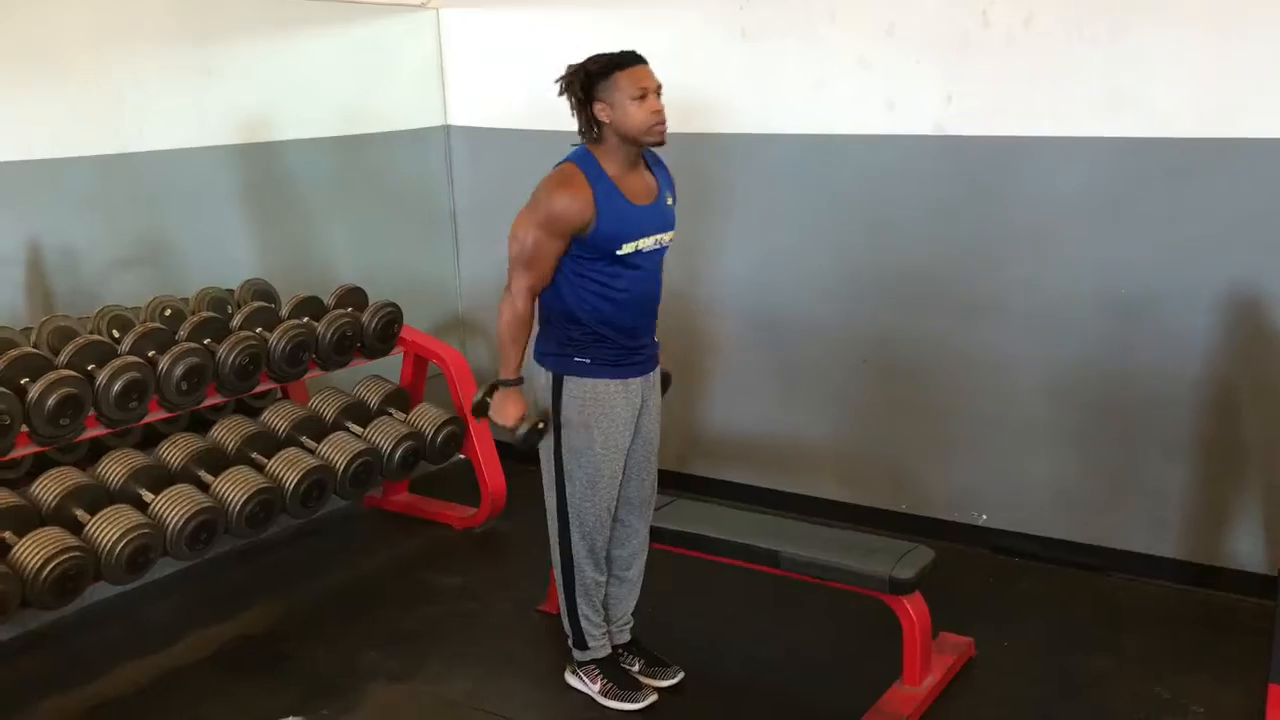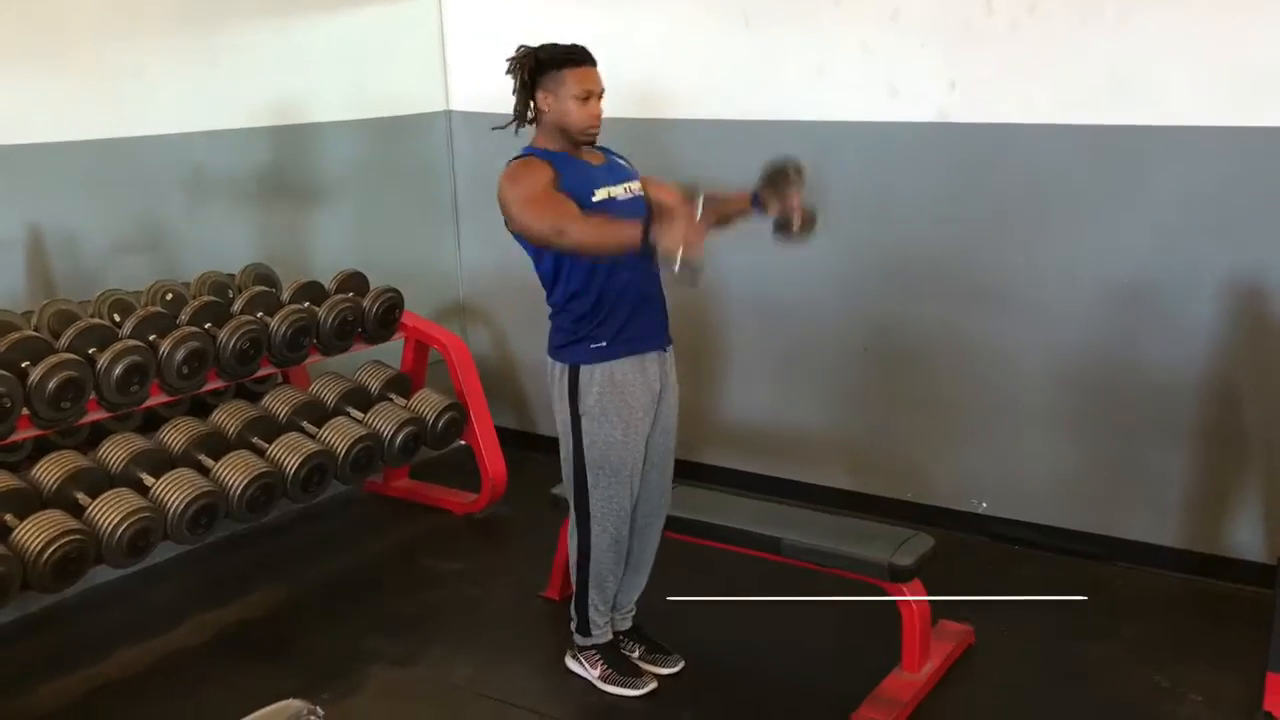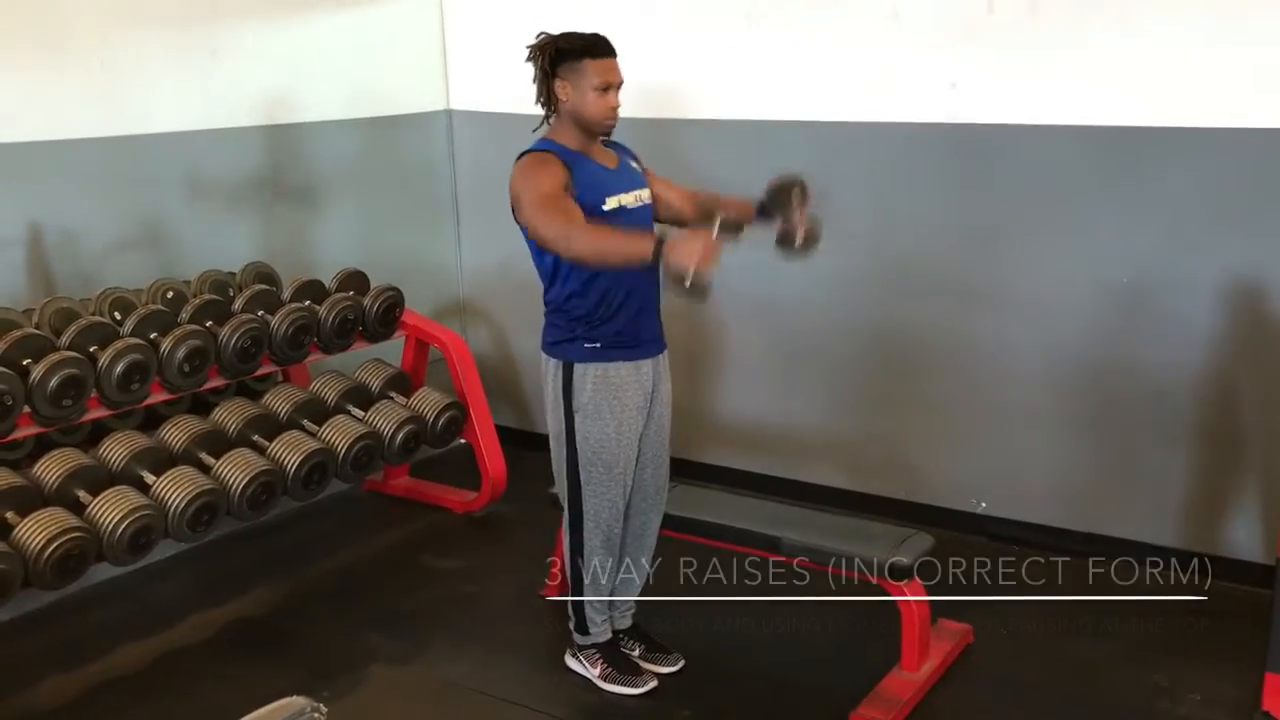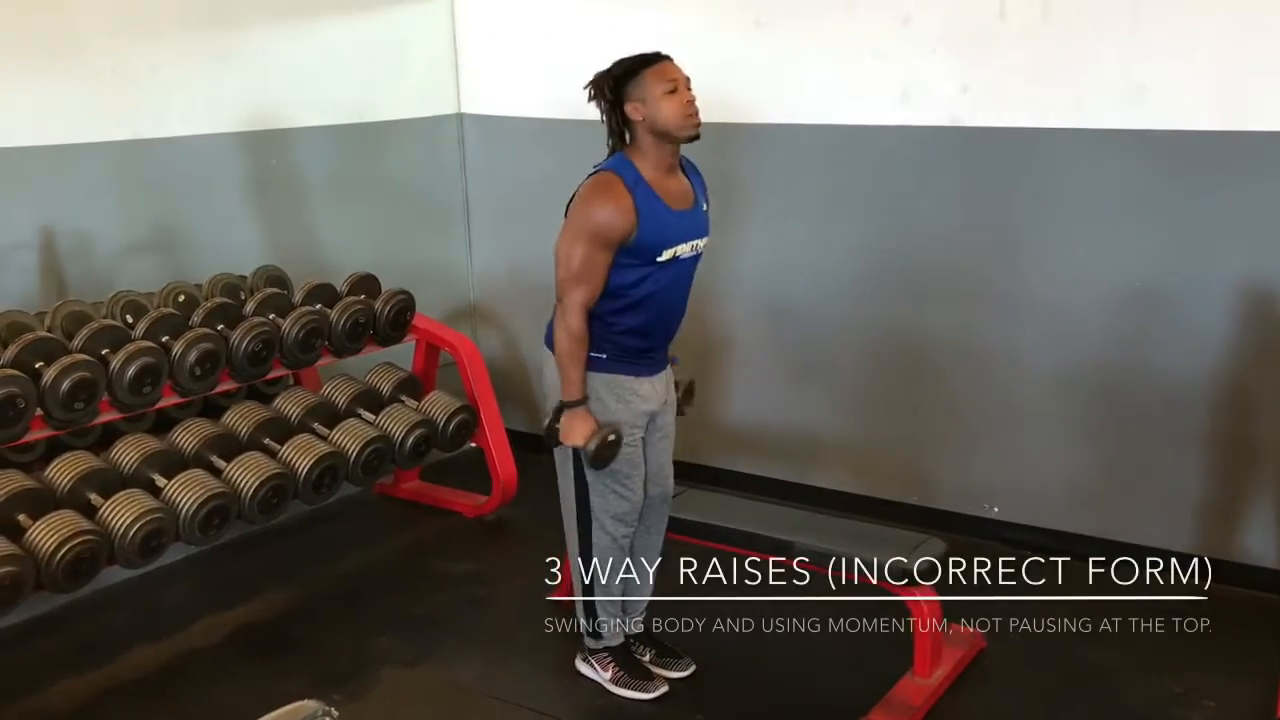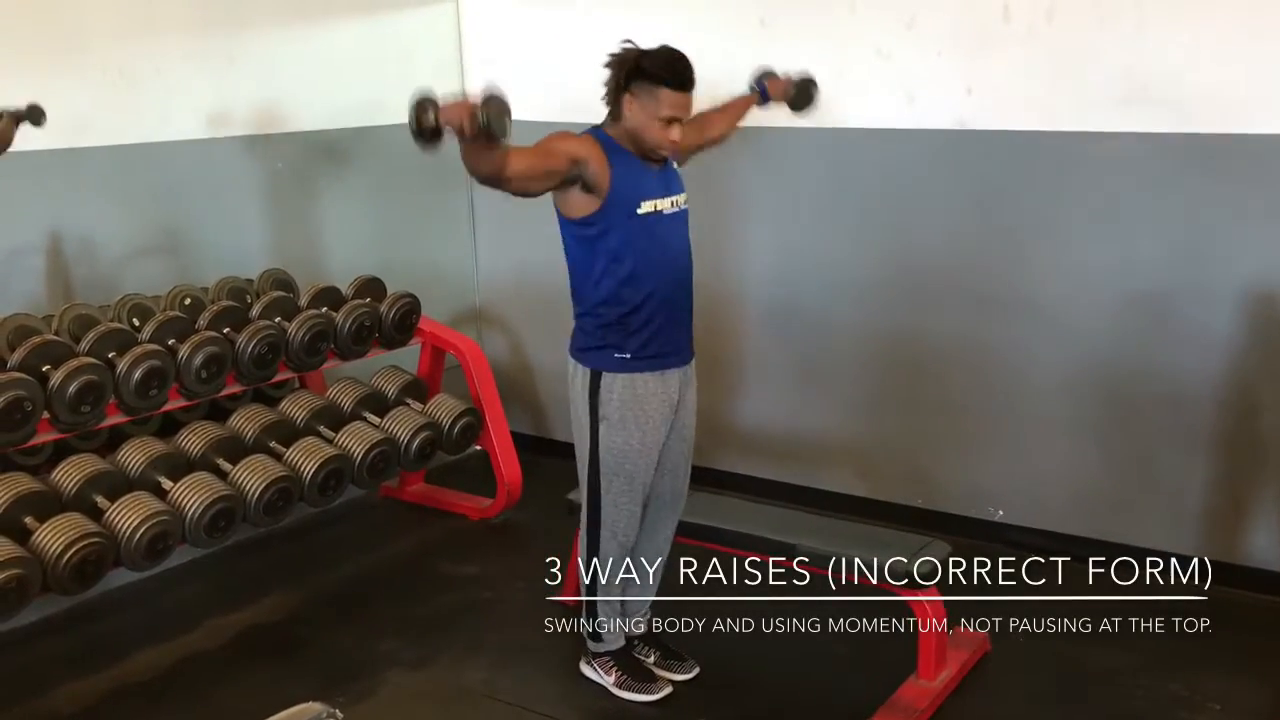
dt=0.7s
person 1, frame 1
left shoulder: (659, 177)
right shoulder: (570, 192)
right elbow: (521, 291)
right wrist: (509, 384)
left hip: (640, 373)
right hip: (582, 380)
left knee: (633, 512)
right knee: (587, 520)
left ankle: (620, 635)
right ankle: (588, 657)
person 1, frame 2
left shoulder: (612, 163)
right shoulder: (526, 178)
left elbow: (688, 209)
right elbow: (570, 231)
left wrist: (754, 200)
right wrist: (651, 231)
left hip: (652, 351)
right hip: (594, 366)
left knee: (649, 502)
right knee: (604, 508)
left ankle: (621, 622)
right ankle: (590, 641)
person 1, frame 3
left shoulder: (620, 158)
right shoulder: (539, 171)
left elbow: (687, 206)
right elbow: (573, 238)
left wrist: (757, 209)
right wrist: (662, 250)
left hip: (648, 356)
right hip: (589, 367)
left knee: (645, 502)
right knee: (597, 507)
left ankle: (621, 622)
right ankle: (589, 642)
person 1, frame 4
left shoulder: (692, 181)
right shoulder: (609, 197)
right elbow: (573, 309)
right wrist: (573, 405)
left hip: (653, 371)
right hip: (602, 375)
left knee: (653, 502)
right knee: (609, 511)
left ankle: (632, 627)
right ankle: (600, 646)
person 1, frame 5
left shoulder: (661, 154)
right shoulder: (584, 157)
left elbow: (712, 126)
right elbow: (500, 168)
left wrist: (760, 93)
right wrist: (469, 131)
left hip: (676, 365)
right hip: (617, 373)
left knee: (663, 508)
right knee: (615, 515)
left ankle: (635, 627)
right ankle: (602, 648)
